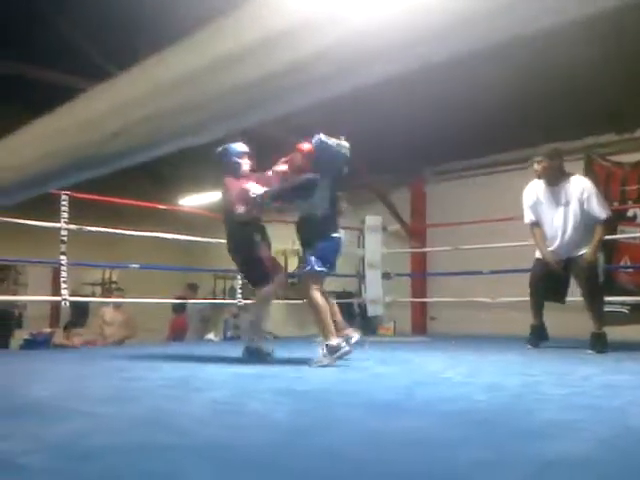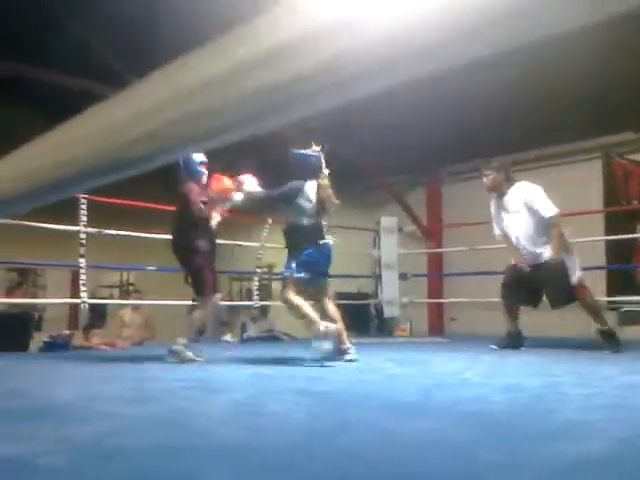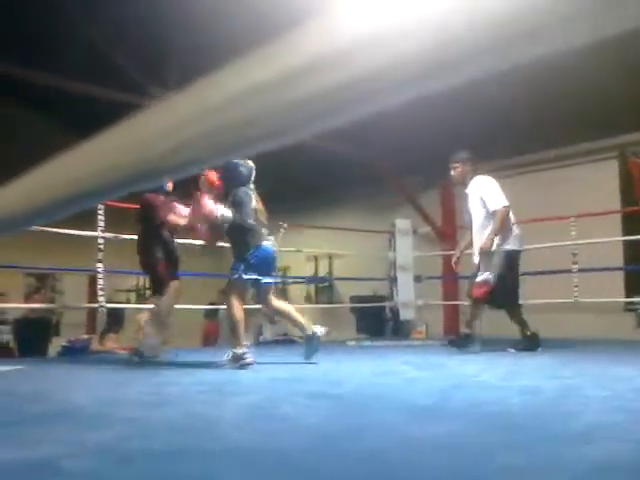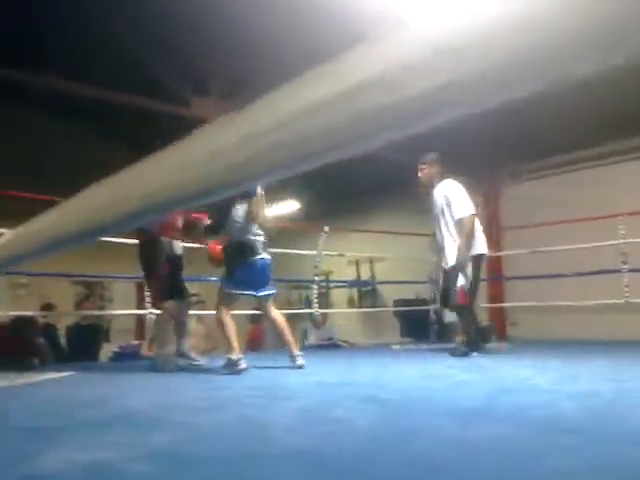
dt=0.5s
person 1, frame 1
right shoulder: (331, 179)
left hip: (320, 241)
right hip: (328, 239)
left knee: (310, 288)
right knee: (319, 290)
left ankle: (334, 342)
right ankle: (345, 333)
person 1, frame 2
left shoulder: (297, 188)
right shoulder: (318, 188)
left elbow: (268, 200)
left wrist: (249, 189)
left hip: (305, 248)
right hip: (321, 246)
left knee: (289, 294)
right knee: (323, 298)
left ankle: (323, 327)
right ankle: (345, 346)
person 1, frame 3
left shoulder: (240, 193)
right shoulder: (245, 194)
left elbow: (240, 222)
left wrist: (219, 214)
left hip: (253, 250)
right hip: (264, 249)
left knee: (233, 297)
right knee: (268, 300)
left ankle: (241, 350)
right ankle: (310, 331)
person 1, frame 4
left shoulder: (234, 208)
right shoulder: (254, 208)
left elbow: (213, 230)
left hip: (243, 262)
right hip: (261, 260)
left knee: (224, 309)
right knee: (269, 310)
left ankle: (235, 357)
right ankle: (296, 354)
person 2, frame 1
left shoulder: (581, 185)
right shoulder: (531, 190)
left elbow: (602, 219)
right elbow: (534, 224)
left wrist: (593, 250)
right wrist: (544, 252)
left hip: (580, 250)
right hip: (549, 252)
left knee: (592, 290)
right knee: (536, 288)
left ankle: (598, 334)
right ankle: (537, 330)
person 2, frame 2
left shoulder: (527, 191)
right shoulder: (495, 203)
left elbow: (554, 218)
right elbow: (505, 235)
left wrist: (556, 251)
right wrist: (516, 258)
left hip: (550, 253)
right hip: (525, 257)
left knee: (576, 289)
right knee: (508, 292)
left ankle: (607, 332)
right ankle: (513, 335)
person 2, frame 3
left shoulder: (484, 183)
right shoulder: (469, 192)
left elbow: (503, 210)
left wrist: (489, 239)
right wrist: (460, 250)
left hip: (502, 246)
right hip: (487, 250)
left knee: (479, 288)
right knee: (505, 298)
left ankle: (467, 333)
right ankle: (528, 336)
person 2, frame 4
left shoulder: (451, 187)
right shoulder: (436, 193)
left elbow: (468, 217)
left wrist: (462, 249)
right wrist: (444, 251)
left hip: (467, 252)
right hip: (452, 255)
left knee: (459, 297)
right knee: (449, 298)
left ankle: (470, 341)
right ankle: (478, 331)
person 3, frame 1
left shoulder: (248, 179)
right shoulder: (231, 183)
right elbow: (237, 213)
right wrist: (256, 199)
left hip: (253, 241)
right hip: (246, 243)
left knee: (264, 289)
right knee: (277, 278)
left ankle: (254, 344)
right ankle: (251, 327)
person 3, frame 2
left shoulder: (200, 190)
right shoulder: (188, 189)
left elbow: (211, 221)
right elbow: (199, 215)
right wrist: (215, 199)
left hip: (199, 250)
right hip: (194, 251)
left knee: (208, 297)
right knee: (212, 300)
left ankle: (192, 336)
right ankle: (180, 346)
person 3, frame 3
left shoulder: (165, 200)
right shoulder: (150, 199)
right elbow: (170, 220)
left hip: (165, 253)
right hip: (155, 254)
left knee: (164, 300)
right knee: (172, 288)
left ankle: (146, 345)
right ankle: (150, 340)
person 3, frame 4
left shoulder: (178, 211)
left hip: (173, 259)
right hip: (158, 260)
left knee: (182, 305)
right knee: (170, 306)
left ankle: (183, 349)
right ankle: (162, 355)
